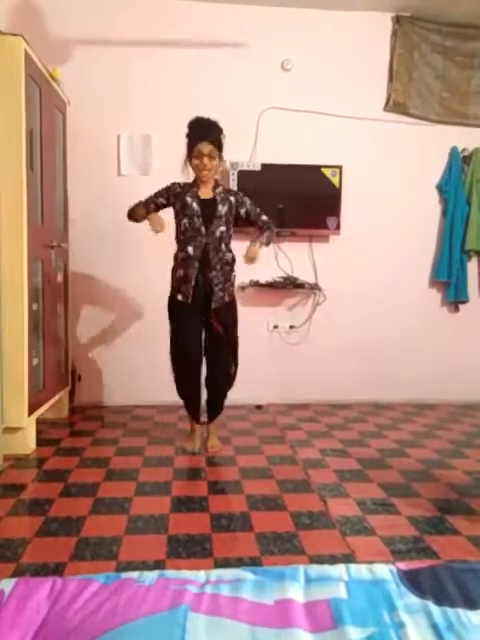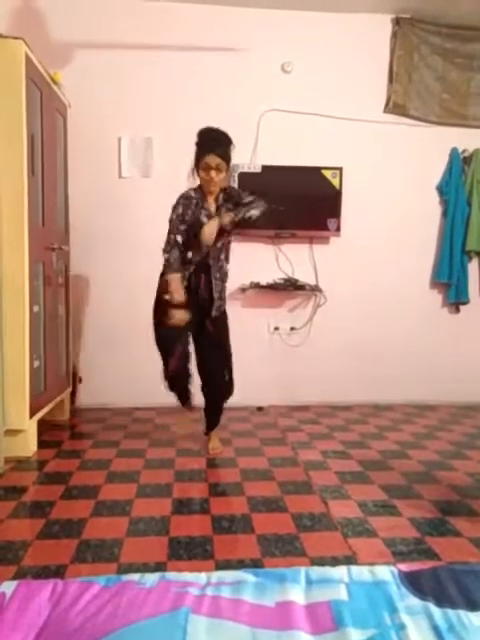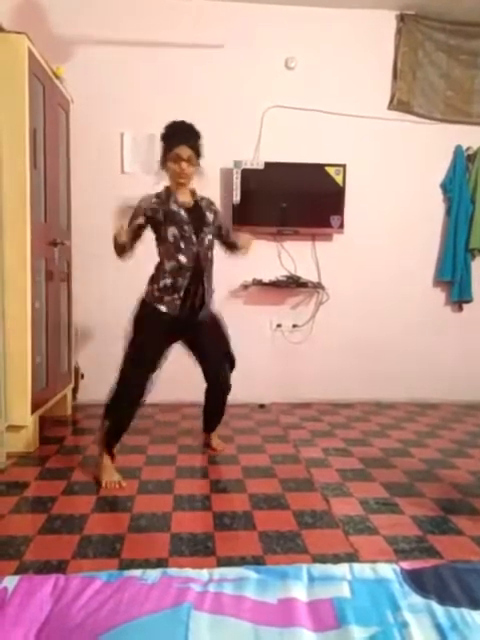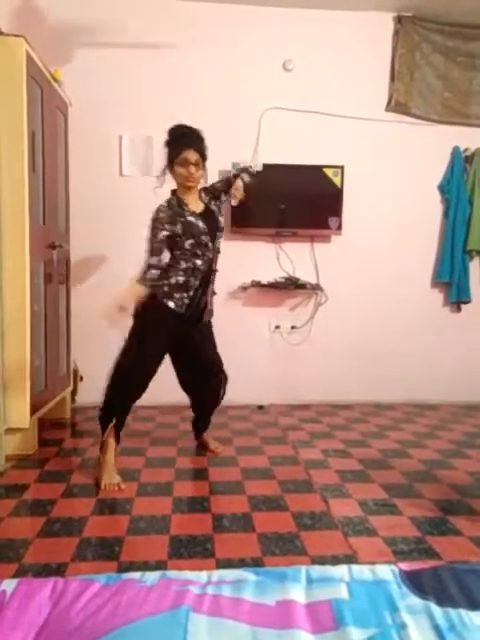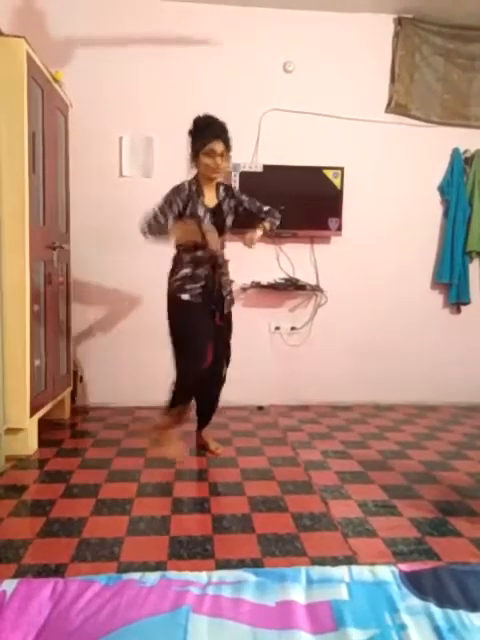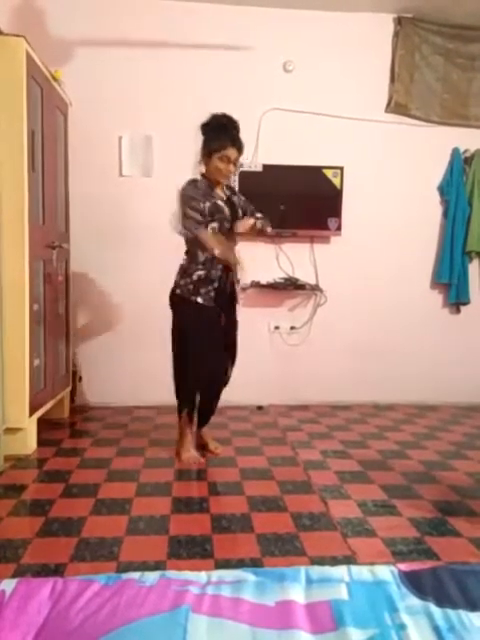
dt=0.3s
person 1, frame 1
left shoulder: (233, 198)
right shoulder: (177, 193)
left elbow: (267, 225)
right elbow: (134, 212)
left wrist: (257, 243)
right wrist: (150, 213)
left hip: (221, 290)
right hip: (185, 288)
left knee: (222, 363)
right knee: (186, 362)
left ankle: (212, 426)
right ankle: (194, 424)
person 1, frame 2
left shoulder: (232, 196)
right shoulder: (187, 201)
left elbow: (257, 206)
right elbow: (172, 252)
left wrist: (219, 221)
right wrist: (176, 302)
left hip: (211, 296)
right hip: (177, 292)
left knee: (218, 371)
right knee: (175, 364)
left ankle: (212, 431)
right ankle: (186, 406)
person 1, frame 3
left shoulder: (207, 205)
right shoulder: (155, 203)
left elbow: (228, 238)
right elbow: (124, 249)
left wrist: (240, 239)
right wrist: (123, 235)
left hip: (200, 306)
right hip: (163, 303)
left knee: (221, 373)
right knee: (133, 378)
left ankle: (210, 432)
right ankle: (106, 457)
person 1, frame 4
left shoulder: (210, 196)
right shoulder: (167, 212)
left elbow: (238, 176)
right elbow: (154, 266)
left wrist: (237, 182)
right wrist: (132, 297)
left hip: (197, 305)
right hip: (167, 302)
left knee: (211, 377)
right knee: (131, 376)
left ankle: (201, 432)
right ankle: (107, 459)
person 1, frame 5
left shoulder: (229, 194)
right shoulder: (183, 192)
left elbow: (269, 212)
right elbow: (152, 226)
left wrist: (259, 230)
right wrist: (197, 232)
left hip: (219, 291)
right hip: (188, 291)
left knee: (216, 367)
right knee: (197, 363)
left ankle: (202, 431)
right ankle: (171, 425)
person 1, frame 6
left shoulder: (229, 193)
right shoulder: (195, 189)
left elbow: (262, 222)
right elbow: (190, 224)
left wrist: (251, 223)
right wrist: (226, 250)
left hip: (222, 292)
right hip: (194, 292)
left knee: (220, 367)
right knee: (196, 367)
left ankle: (199, 429)
right ankle: (184, 435)
